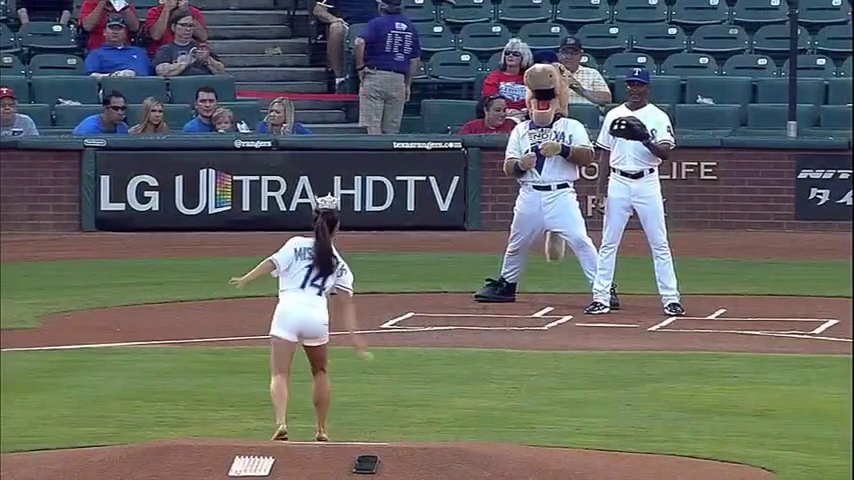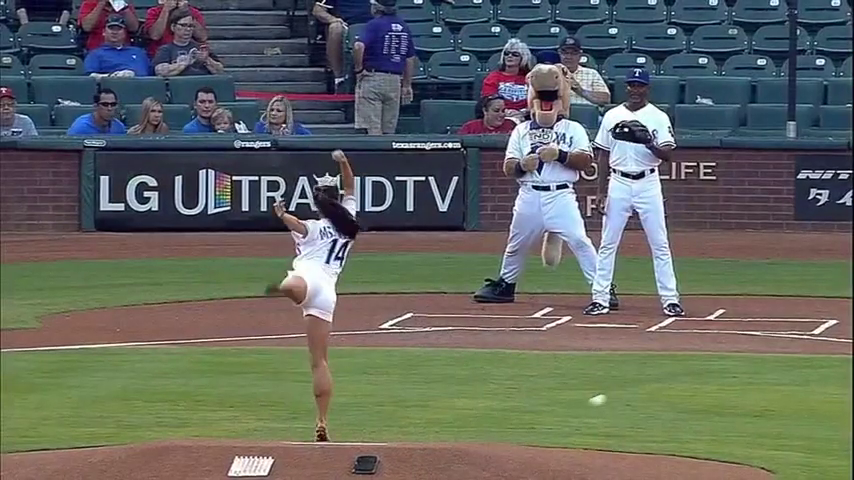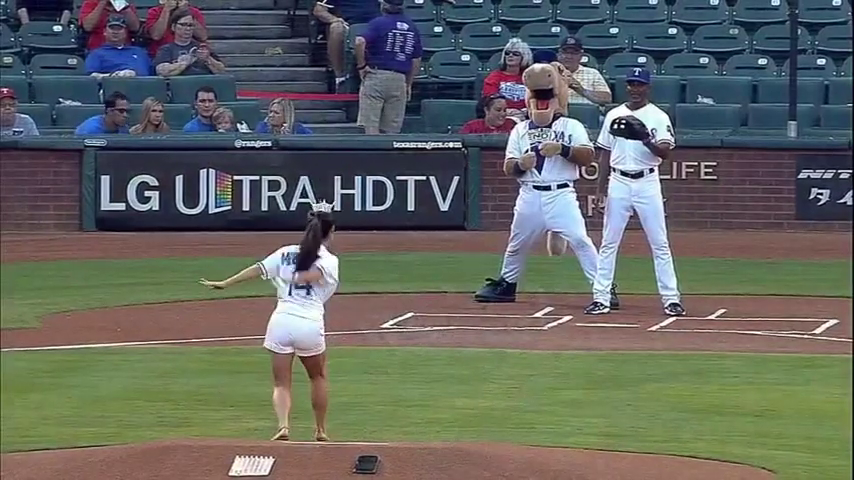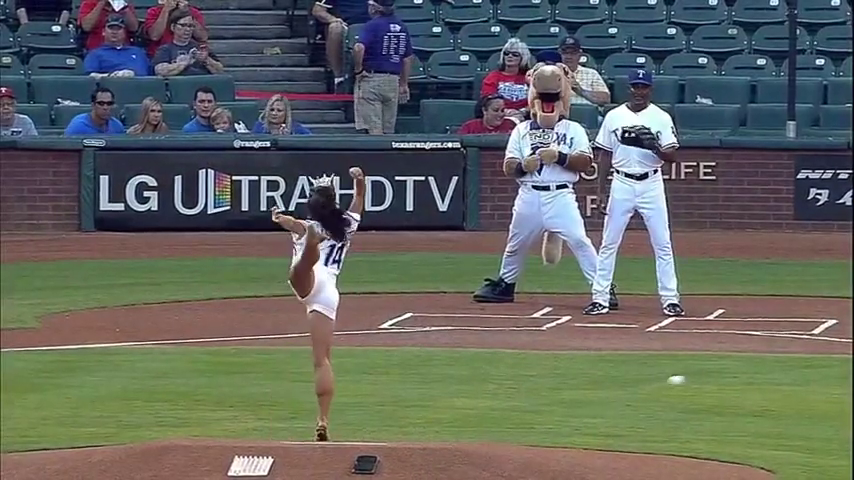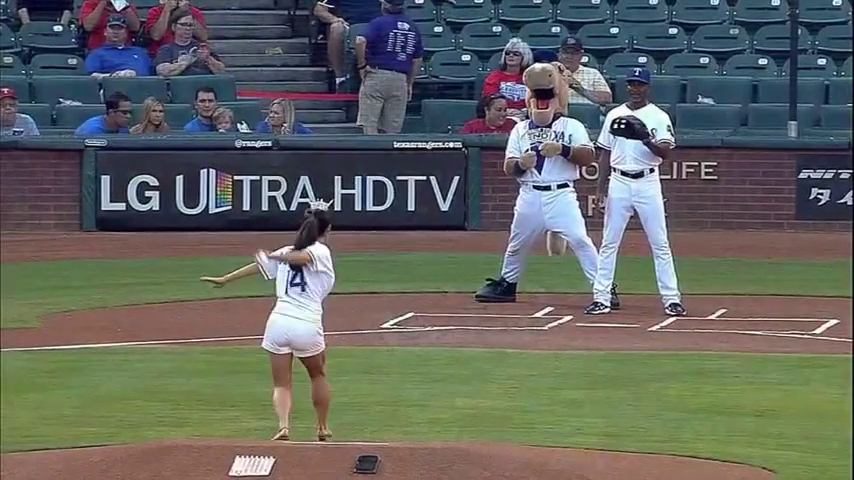
dt=0.5s
person 1, frame 1
left shoulder: (295, 245)
right shoulder: (339, 263)
left elbow: (270, 264)
right elbow: (345, 305)
left wrist: (244, 280)
right wrist: (354, 336)
left hip: (288, 311)
right hip: (316, 316)
left knee: (280, 375)
right knee: (319, 374)
left ankle: (281, 425)
right ankle: (320, 431)
person 1, frame 2
left shoulder: (314, 227)
right shoulder: (346, 221)
left elbow: (297, 224)
right elbow: (349, 188)
left wrist: (282, 215)
right wrist: (343, 163)
left hip: (306, 278)
right hip: (327, 293)
right knee: (319, 361)
left ankle: (284, 288)
right ankle: (322, 423)
person 1, frame 3
left shoulder: (288, 253)
right shoulder: (330, 261)
left elbow: (257, 269)
right elbow: (312, 273)
left wrist: (225, 283)
right wrist: (298, 281)
left hip: (281, 323)
right hip: (309, 328)
left knee: (281, 385)
right knee: (318, 378)
left ankle: (283, 428)
right ankle: (321, 431)
person 1, frame 4
left shoulder: (310, 228)
right shoulder: (346, 226)
left elbow: (296, 225)
right elbow: (359, 199)
left wrist: (283, 219)
right wrist: (359, 179)
left hip: (311, 282)
right hip: (329, 294)
right knee: (322, 361)
left ankle: (308, 256)
right ankle: (323, 423)
person 1, frame 5
left shoulder: (285, 251)
right shoulder: (321, 253)
left elbow: (256, 266)
right elbow: (300, 257)
left wrist: (225, 279)
right wrist: (274, 255)
left hip: (279, 323)
right hip: (308, 327)
left knee: (281, 384)
right knee: (319, 376)
left ankle: (284, 426)
right ankle: (322, 429)
person 2, frame 1
left shoulder: (659, 117)
right shoulder: (613, 115)
left elbow: (666, 153)
right elbow: (605, 154)
left wrist: (648, 141)
right wrist: (600, 189)
left hip: (647, 184)
right hip: (618, 184)
left knee: (659, 244)
right knee: (608, 243)
left ankle: (670, 299)
right ankle: (600, 298)
person 2, frame 2
left shoulder: (659, 117)
right shoulder: (612, 116)
left elbow: (667, 155)
right elbow: (604, 155)
left wrist: (650, 144)
right wrist: (600, 190)
left hip: (648, 185)
right hip: (619, 184)
left knee: (660, 244)
right knee: (607, 244)
left ankle: (670, 299)
right ankle: (600, 298)
person 2, frame 3
left shoulder: (659, 116)
right shoulder: (613, 115)
left elbow: (665, 152)
right elbow: (605, 154)
left wrist: (646, 140)
right wrist: (600, 188)
left hip: (647, 183)
right hip: (618, 183)
left knee: (659, 243)
right knee: (608, 243)
left ankle: (670, 298)
right ankle: (600, 298)
person 2, frame 4
left shoulder: (662, 118)
right shoulder: (614, 116)
left elbow: (672, 156)
right elbow: (605, 155)
left wrist: (655, 148)
right wrist: (601, 190)
left hip: (651, 185)
right hip: (621, 185)
left knee: (662, 244)
right knee: (609, 244)
left ankle: (670, 299)
right ankle: (600, 298)
person 2, frame 5
left shoulder: (659, 117)
right shoulder: (614, 115)
left elbow: (666, 152)
right elbow: (606, 154)
left wrist: (646, 139)
right wrist: (600, 188)
left hip: (648, 183)
right hip: (619, 183)
left knee: (660, 243)
right knee: (609, 243)
left ankle: (671, 298)
right ankle: (601, 298)
person 3, frame 1
left shoulder: (572, 126)
right shoulder: (521, 130)
left elbow: (587, 157)
right elbow: (508, 167)
left wrist: (562, 149)
right wrist: (520, 165)
left hip: (560, 197)
right hip: (529, 197)
left knee: (580, 240)
right knee: (517, 244)
right ankle: (505, 286)
person 3, frame 2
left shoulder: (572, 129)
right shoulder: (522, 130)
left elbow: (586, 161)
right elbow: (508, 168)
left wrist: (560, 155)
right wrist: (522, 166)
left hip: (560, 197)
right hip: (528, 197)
left knee: (579, 241)
right knee: (516, 244)
left ankle: (603, 290)
right ankle: (504, 286)
person 3, frame 3
left shoulder: (571, 126)
right shoulder: (521, 130)
left elbow: (588, 156)
right elbow: (508, 167)
left wrist: (562, 149)
right wrist: (520, 165)
left hip: (561, 196)
right hip: (529, 197)
left knee: (580, 240)
right knee: (517, 244)
right ankle: (505, 285)
person 3, frame 4
left shoulder: (573, 128)
right shoulder: (521, 130)
left elbow: (586, 162)
right elbow: (508, 167)
left wrist: (559, 156)
right wrist: (522, 166)
left hip: (560, 196)
right hip: (528, 196)
left knee: (578, 240)
right knee: (516, 244)
right ankle: (504, 285)
person 3, frame 5
left shoulder: (571, 125)
right shoulder: (520, 128)
left elbow: (588, 156)
right elbow: (508, 167)
left wrist: (562, 149)
right wrist: (520, 164)
left hip: (560, 195)
right hip: (529, 196)
left knee: (579, 240)
right knee: (517, 243)
left ankle: (605, 289)
right ankle: (506, 284)
person 4, frame 1
left shoulder: (377, 23)
right shoulder: (410, 26)
left elbow: (359, 43)
right elbow: (415, 59)
left wrist: (360, 66)
right wrist: (407, 84)
left hip: (375, 77)
right hip: (398, 80)
left knee: (373, 126)
right knee: (392, 129)
person 4, frame 2
left shoulder: (375, 24)
right shoulder: (403, 26)
left elbow: (359, 47)
right elbow: (410, 59)
left wrist: (358, 69)
right wrist: (407, 84)
left hip: (372, 78)
right hip: (394, 81)
left knee: (373, 128)
right knee: (389, 130)
person 4, frame 3
left shoulder: (379, 22)
right shoulder: (412, 26)
left elbow: (360, 42)
right elbow: (416, 60)
left wrist: (361, 65)
right wrist: (408, 84)
left hip: (376, 76)
right hip: (399, 79)
left knee: (371, 125)
right knee: (392, 130)
person 4, frame 4
left shoulder: (373, 25)
right shoulder: (402, 27)
left elbow: (359, 48)
right elbow: (408, 58)
left wrist: (358, 70)
right wrist: (404, 84)
left hip: (371, 79)
right hip: (392, 81)
left knee: (374, 128)
right knee: (388, 131)
person 4, frame 5
left shoulder: (379, 22)
right shoulder: (413, 27)
left elbow: (360, 41)
right elbow: (417, 60)
left wrist: (361, 65)
right wrist: (409, 84)
left hip: (377, 76)
right hip: (400, 80)
left knee: (369, 125)
right knee: (393, 129)
